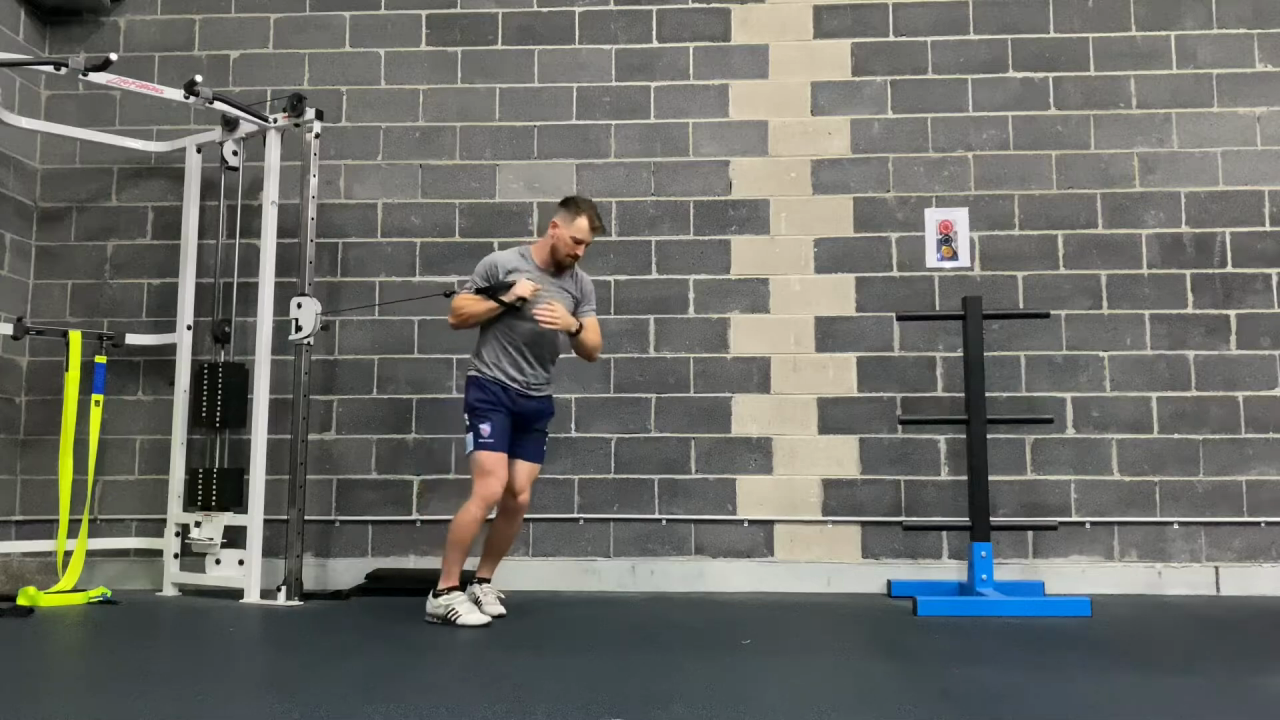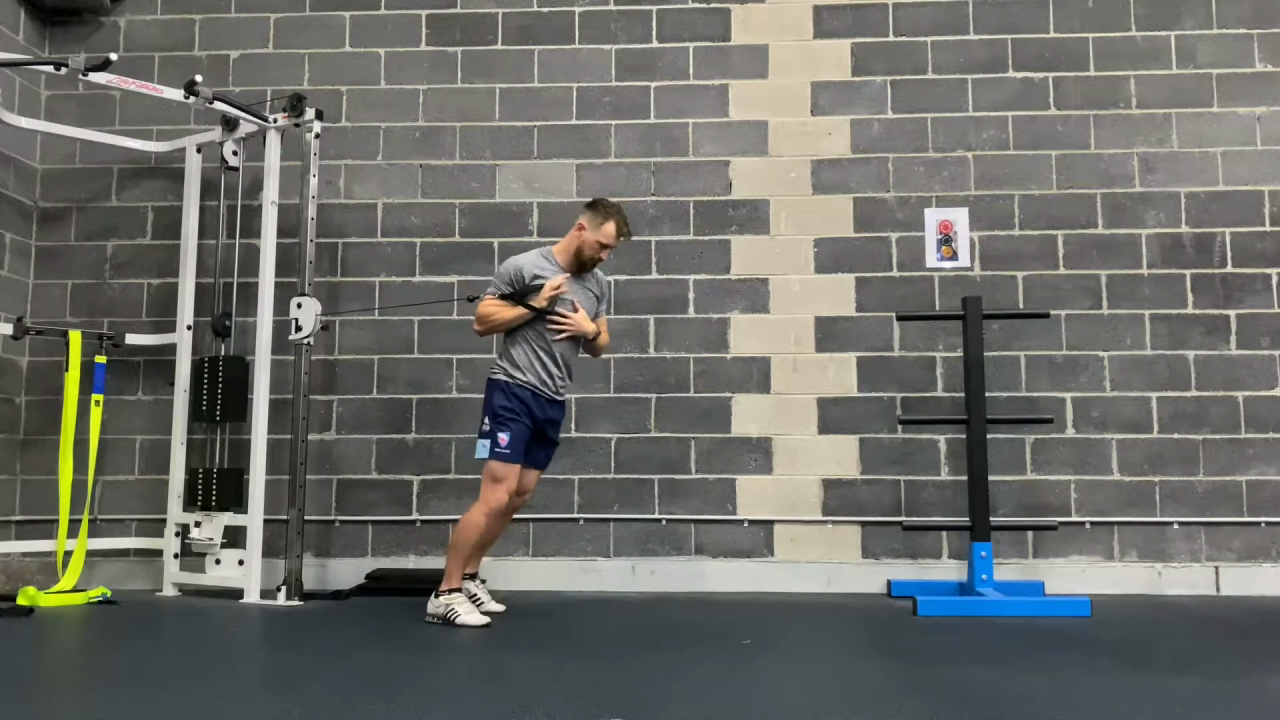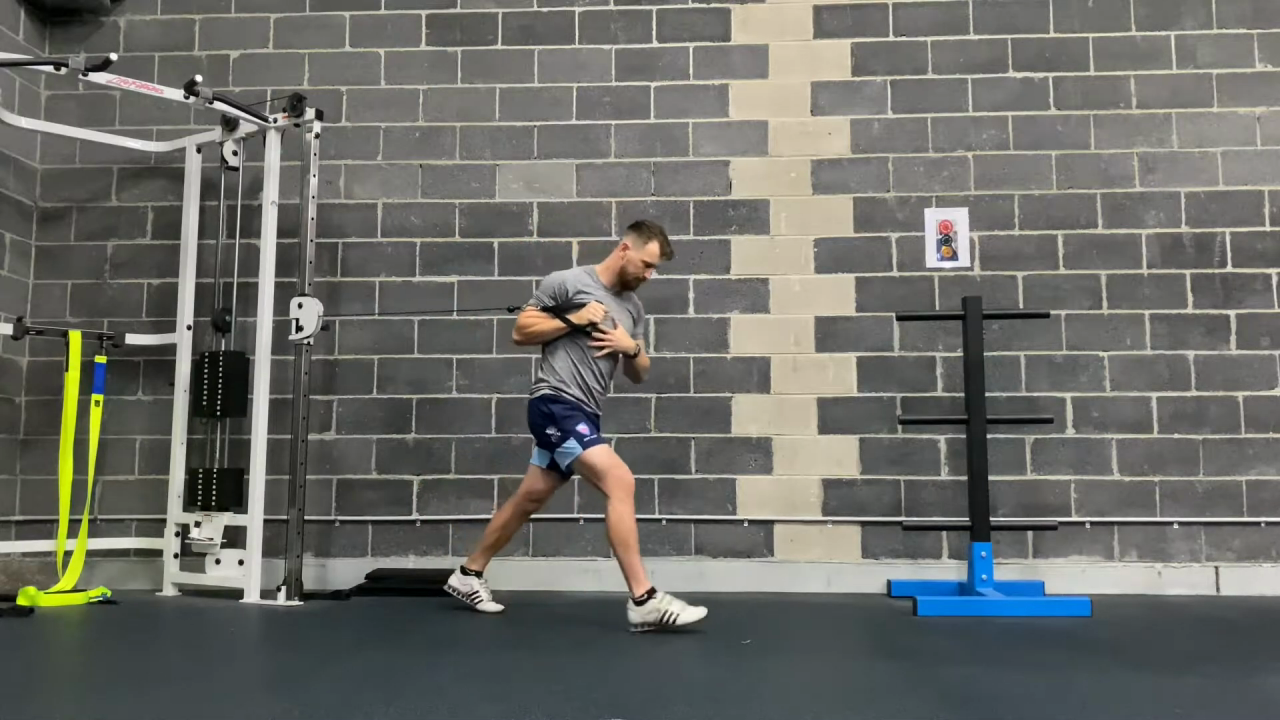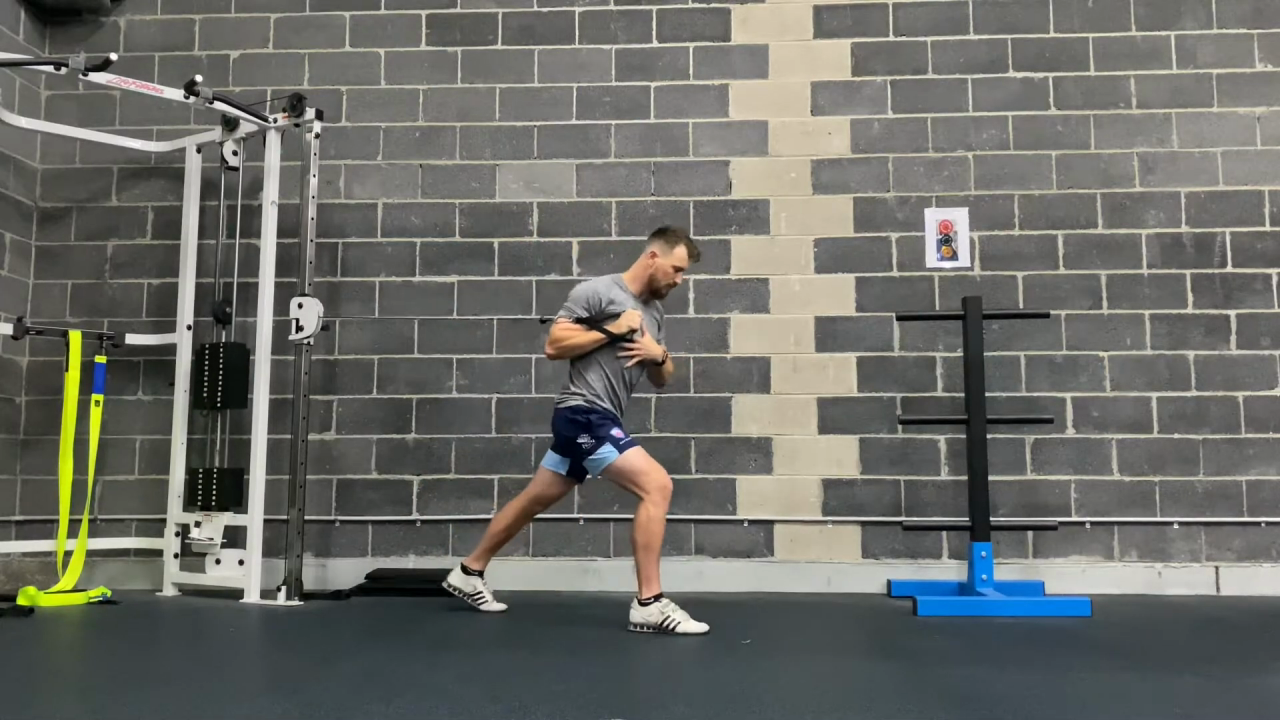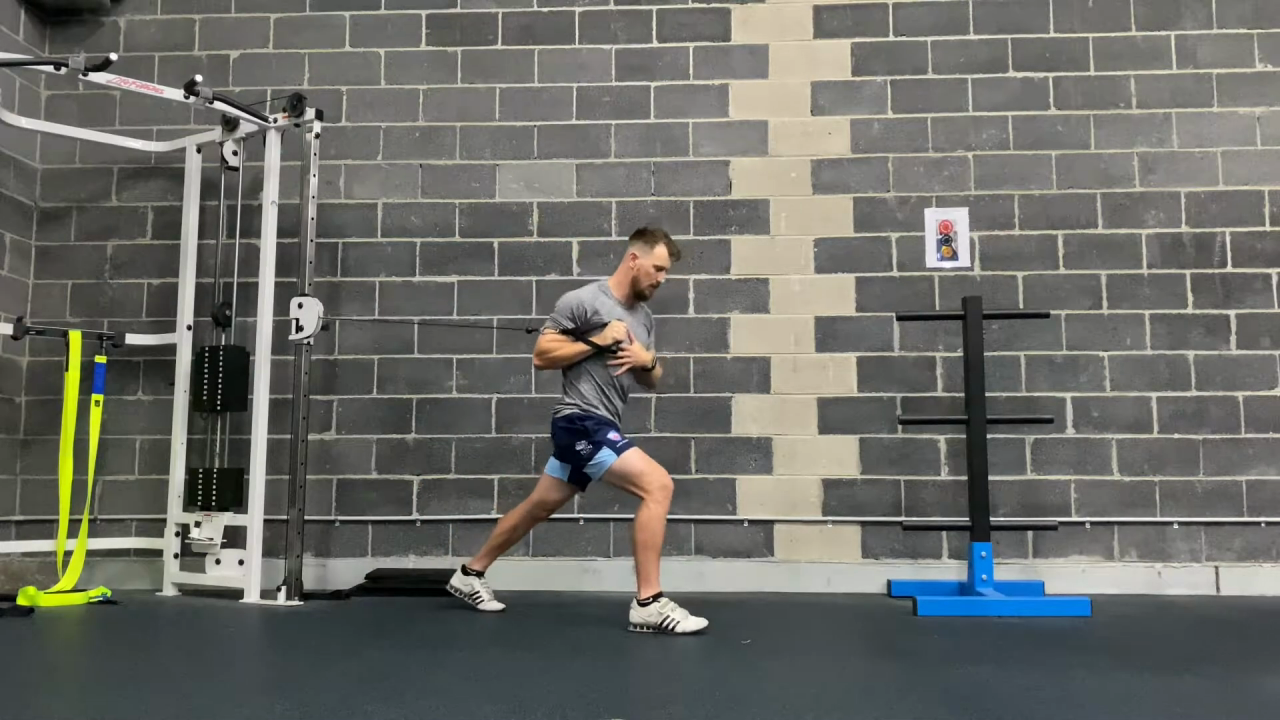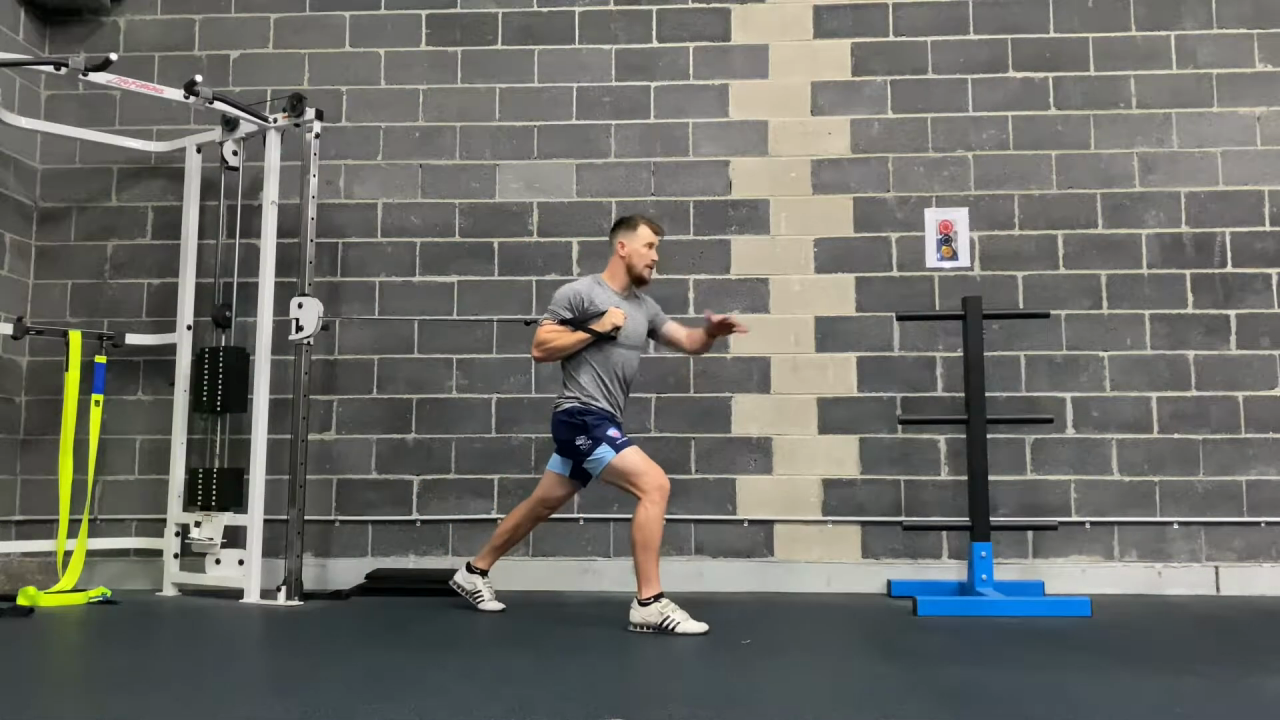
dt=0.5s
person 1, frame 1
left shoulder: (580, 284)
right shoulder: (500, 264)
left elbow: (593, 351)
right elbow: (456, 315)
left wrist: (572, 326)
right wrist: (506, 299)
left hip: (536, 400)
right hip: (490, 390)
left knee: (518, 499)
right knee: (489, 491)
left ankle: (482, 583)
right ankle: (446, 594)
person 1, frame 2
left shoulder: (596, 283)
right shoulder: (522, 267)
left elbow: (599, 348)
right elbow: (482, 322)
left wrist: (592, 329)
right wrist: (535, 304)
left hip: (551, 403)
right hip: (513, 394)
left knee: (516, 498)
right knee: (495, 497)
left ankle: (467, 578)
right ankle: (447, 595)
person 1, frame 3
left shoulder: (632, 306)
right shoulder: (566, 282)
left elbow: (639, 374)
right elbow: (521, 331)
left wrist: (631, 348)
right wrist: (575, 319)
left hip: (582, 412)
right hip: (556, 404)
left knee: (528, 499)
right knee: (621, 484)
left ankle: (469, 574)
right ankle: (643, 600)
person 1, frame 4
left shoulder: (655, 311)
right shoulder: (596, 291)
left elbow: (662, 379)
right elbow: (553, 345)
left wrist: (659, 355)
right wrist: (611, 329)
left hip: (598, 421)
right hip: (584, 415)
left knee: (535, 500)
right knee: (657, 486)
left ankle: (468, 572)
right ankle: (649, 604)
person 1, frame 5
left shoulder: (643, 315)
right shoulder: (582, 300)
left elbow: (652, 382)
right elbow: (541, 356)
left wrist: (648, 361)
right wrist: (598, 341)
left hip: (598, 426)
right hip: (581, 421)
left knee: (539, 506)
right knee: (658, 486)
left ankle: (471, 573)
right ankle: (649, 604)
person 1, frame 6
left shoulder: (645, 305)
right shoulder: (579, 293)
left elbow: (689, 342)
right elbow: (539, 348)
left wrist: (714, 328)
right wrist: (597, 327)
left hip: (604, 423)
right hip: (583, 419)
left knee: (543, 504)
right knee: (654, 485)
left ankle: (475, 572)
right ankle: (649, 604)
